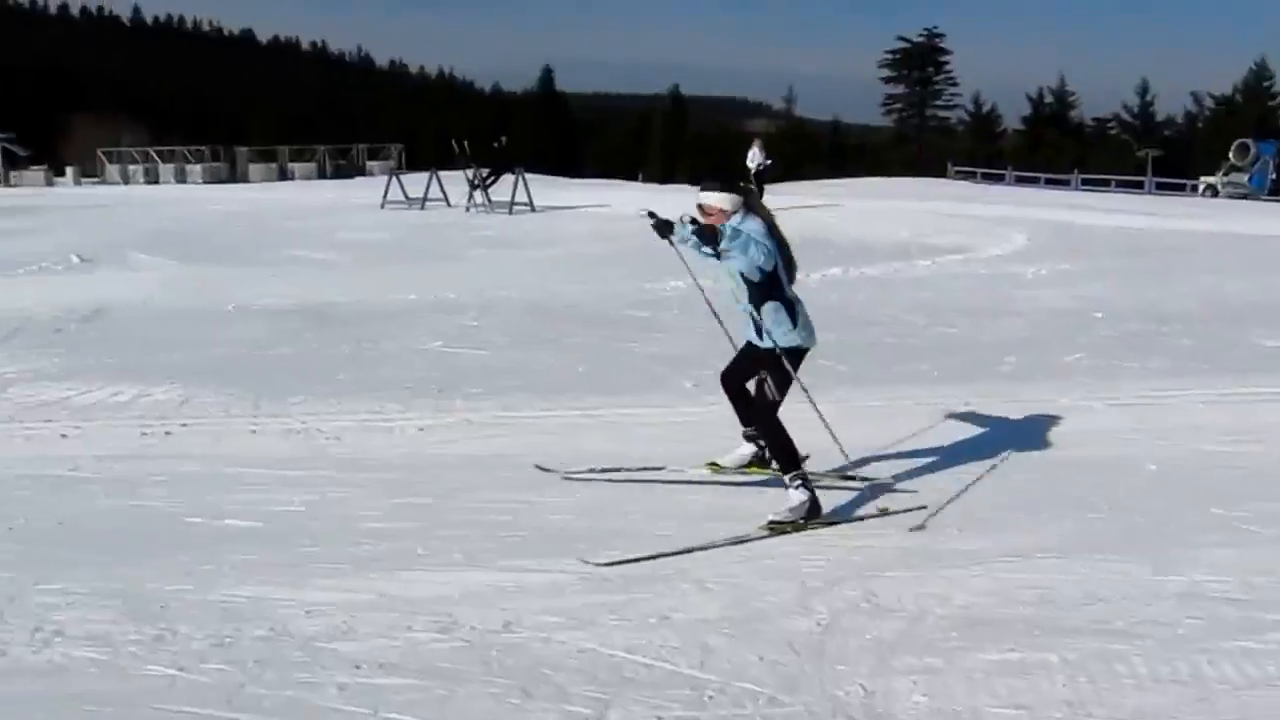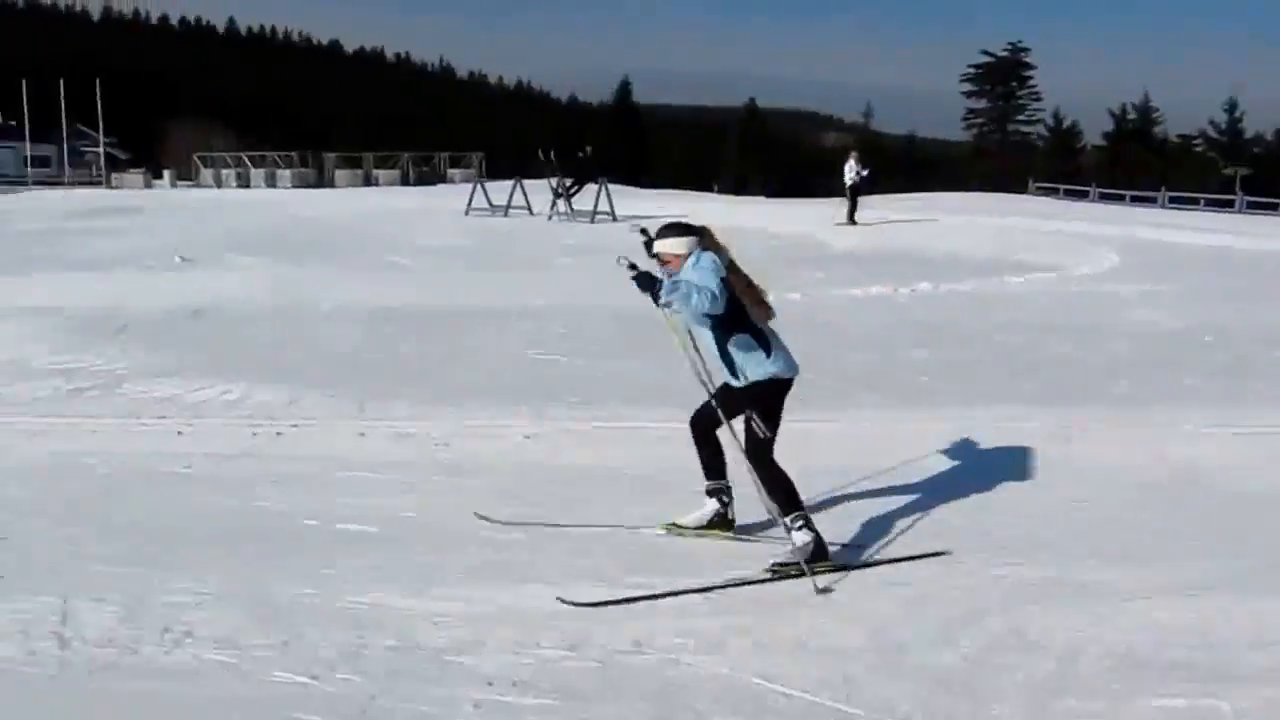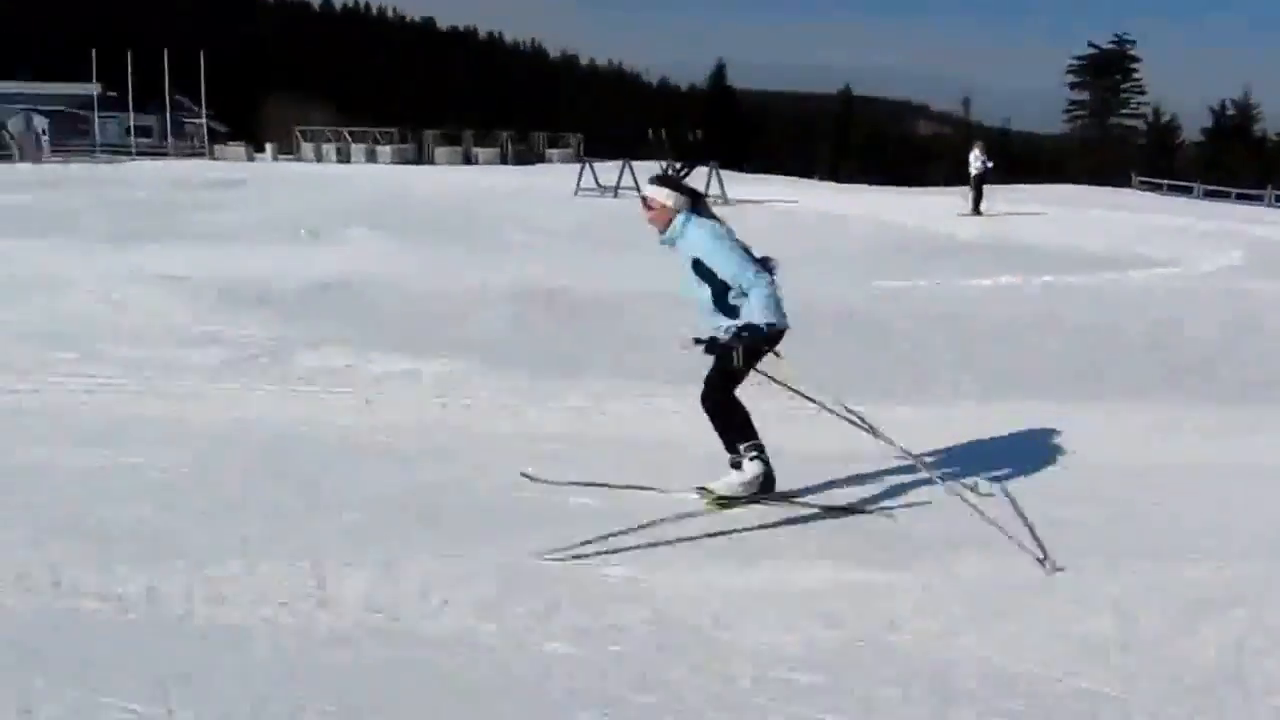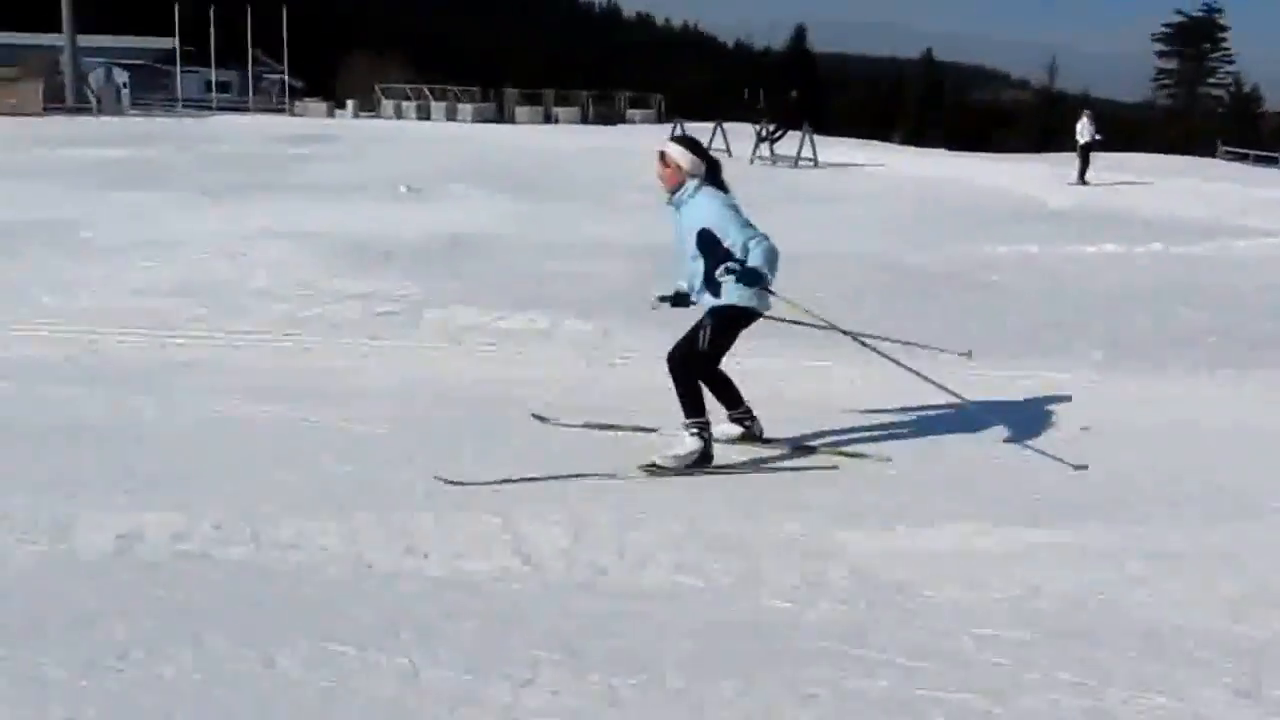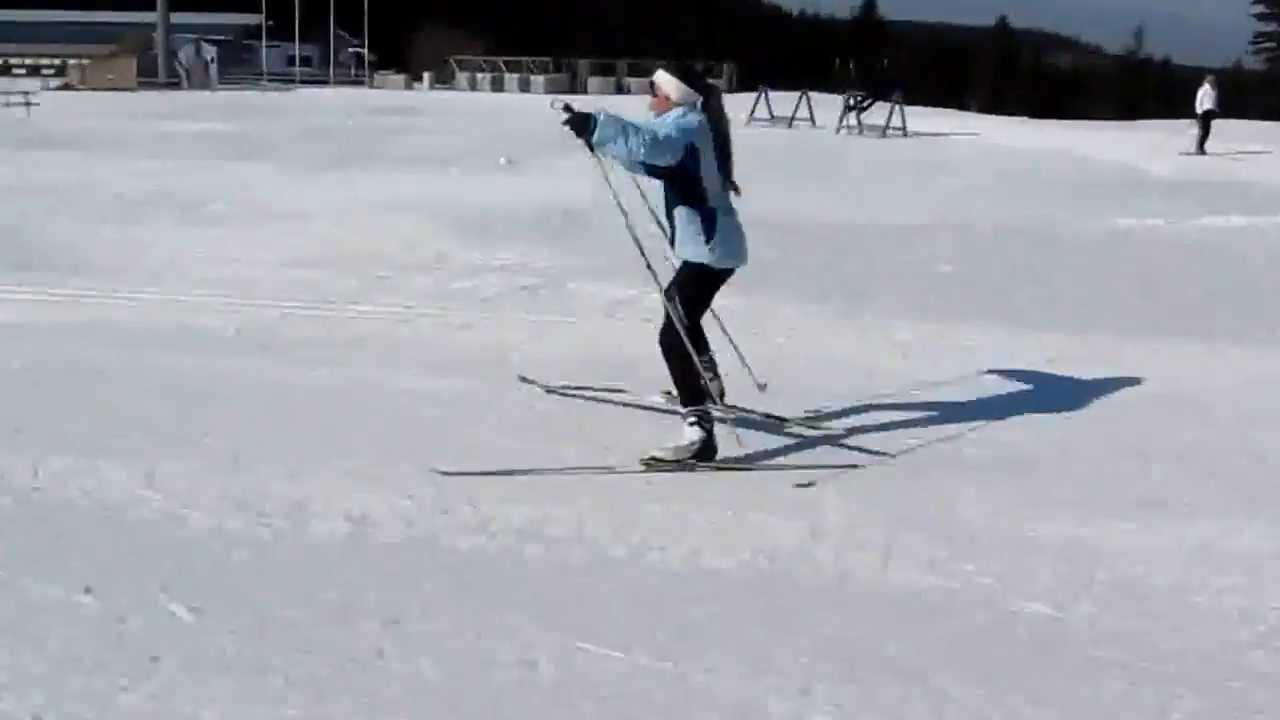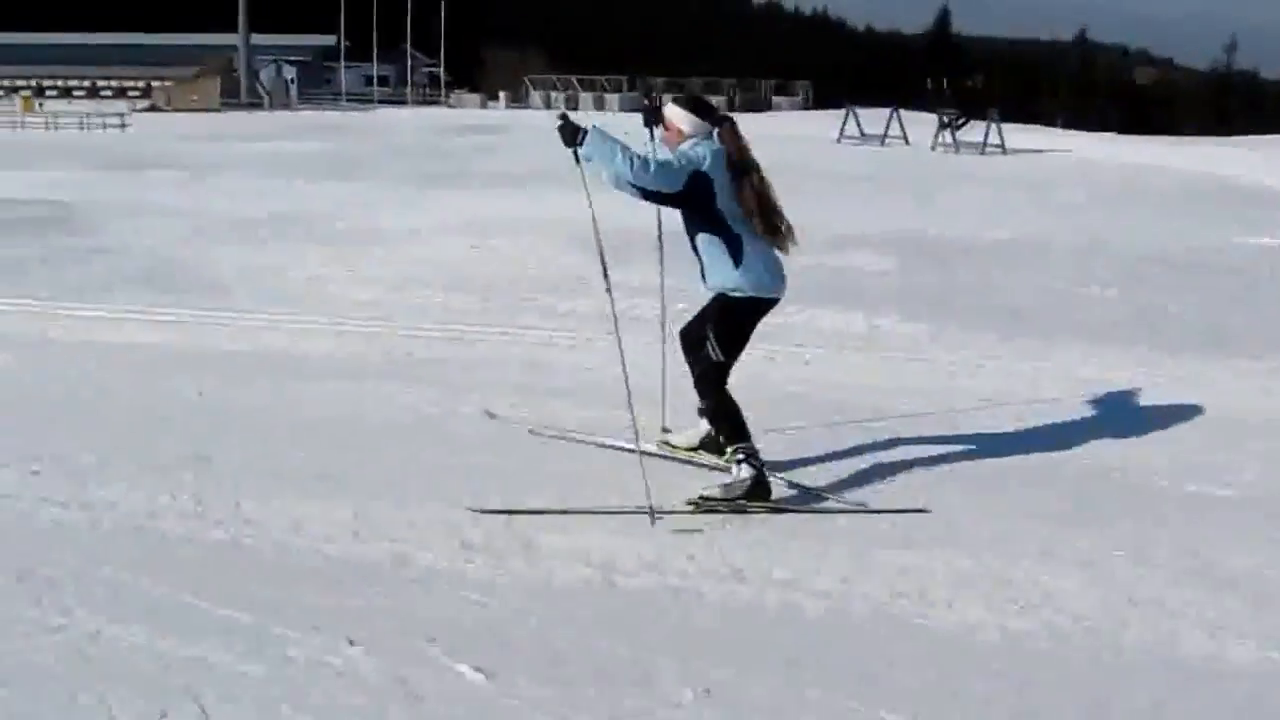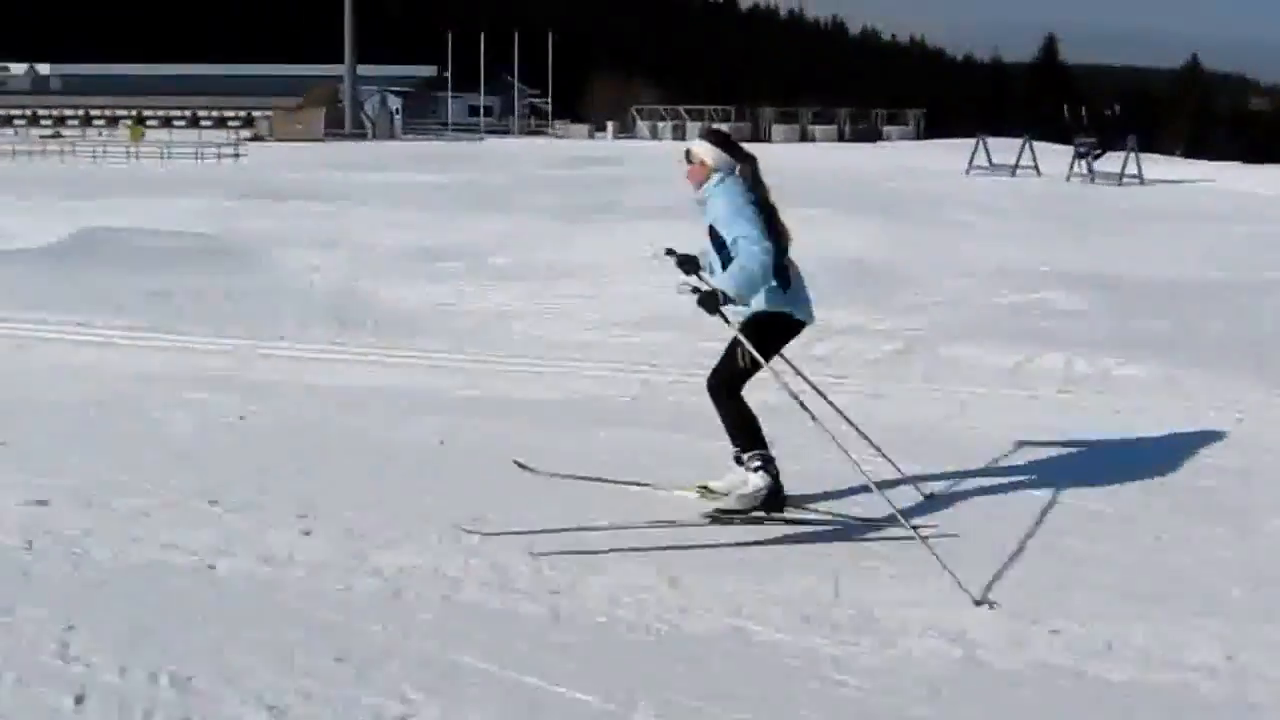
dt=0.3s
person 1, frame 1
left shoulder: (751, 228)
right shoulder: (739, 229)
left elbow: (761, 256)
right elbow: (708, 243)
left wrist: (720, 238)
right wrist: (674, 231)
left hip: (785, 337)
right hip: (766, 334)
left knee: (765, 415)
right knee: (731, 380)
left ankle: (803, 496)
right ankle: (757, 446)
person 1, frame 2
left shoulder: (704, 266)
right shoulder: (703, 267)
left elbow: (710, 301)
left wrist: (663, 288)
left hip: (765, 373)
right hip: (745, 373)
left knee: (758, 454)
right knee: (701, 424)
left ankle: (807, 538)
right ankle: (719, 506)
person 1, frame 3
left shoulder: (705, 235)
right shoulder: (688, 236)
left elbow: (756, 279)
left wrist: (762, 327)
right wrist: (716, 335)
left hip: (758, 325)
right hip: (737, 326)
left knee: (717, 388)
right knee: (713, 397)
left ankle: (757, 467)
right ankle: (742, 469)
person 1, frame 4
left shoulder: (712, 206)
right shoulder: (688, 205)
left elbow: (761, 247)
left wrist: (756, 273)
right wrist: (686, 291)
left hip: (734, 300)
right hip: (724, 299)
left knee: (680, 359)
right knee: (705, 366)
left ankle: (698, 442)
right ankle: (742, 423)
person 1, frame 5
left shoulder: (684, 128)
right shoulder: (694, 126)
left elbow: (648, 145)
right elbow: (654, 152)
left wrist: (597, 126)
right wrist: (598, 130)
left hip: (704, 252)
right hip: (719, 245)
left knee: (673, 336)
right knee: (680, 309)
left ankle: (698, 431)
right ankle: (706, 381)
person 1, frame 6
left shoulder: (695, 159)
right shoulder: (716, 155)
left elbow: (645, 174)
left wrist: (587, 140)
right wrist: (661, 122)
left hip: (741, 285)
right hip: (755, 280)
left knee: (711, 376)
right knee: (693, 338)
left ankle: (750, 470)
right ankle: (713, 429)
person 1, frame 7
left shoulder: (728, 197)
right shoulder: (730, 192)
left elbow: (757, 253)
left wrist: (724, 292)
right wrist: (702, 265)
left hip: (774, 308)
right hip: (770, 309)
left knee: (721, 385)
right knee: (725, 385)
left ankle: (765, 480)
right ankle: (754, 468)
